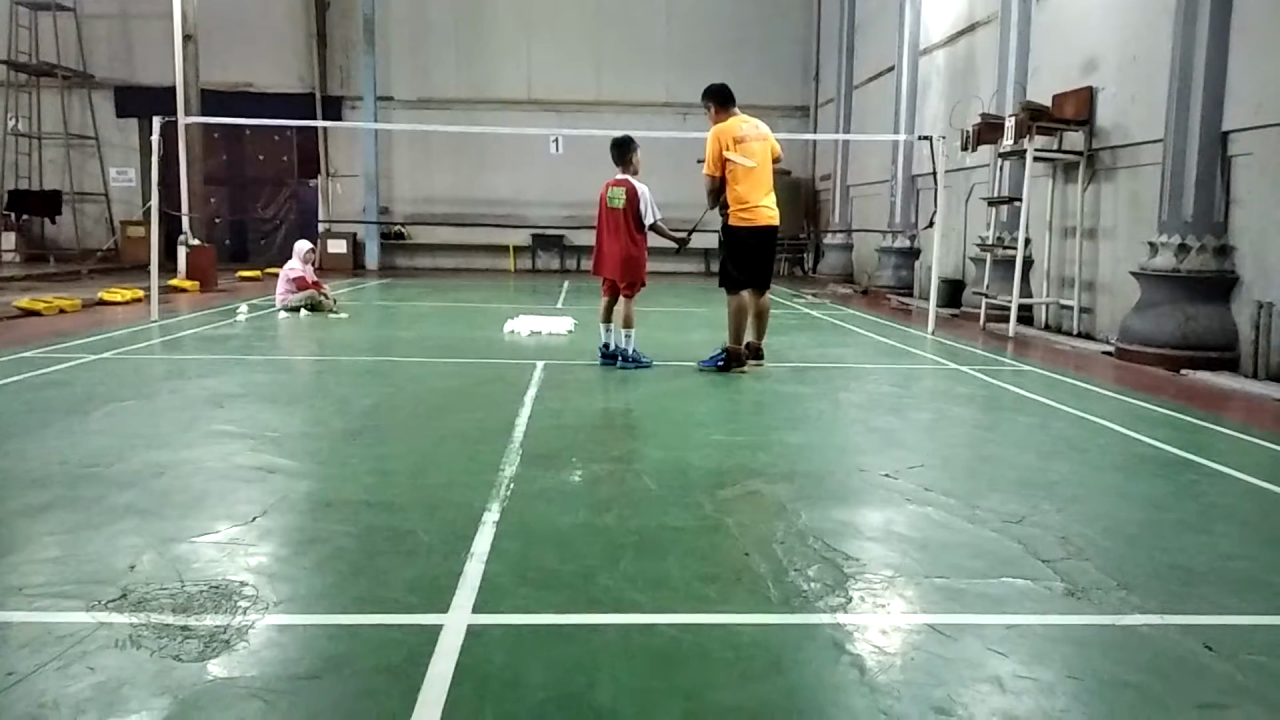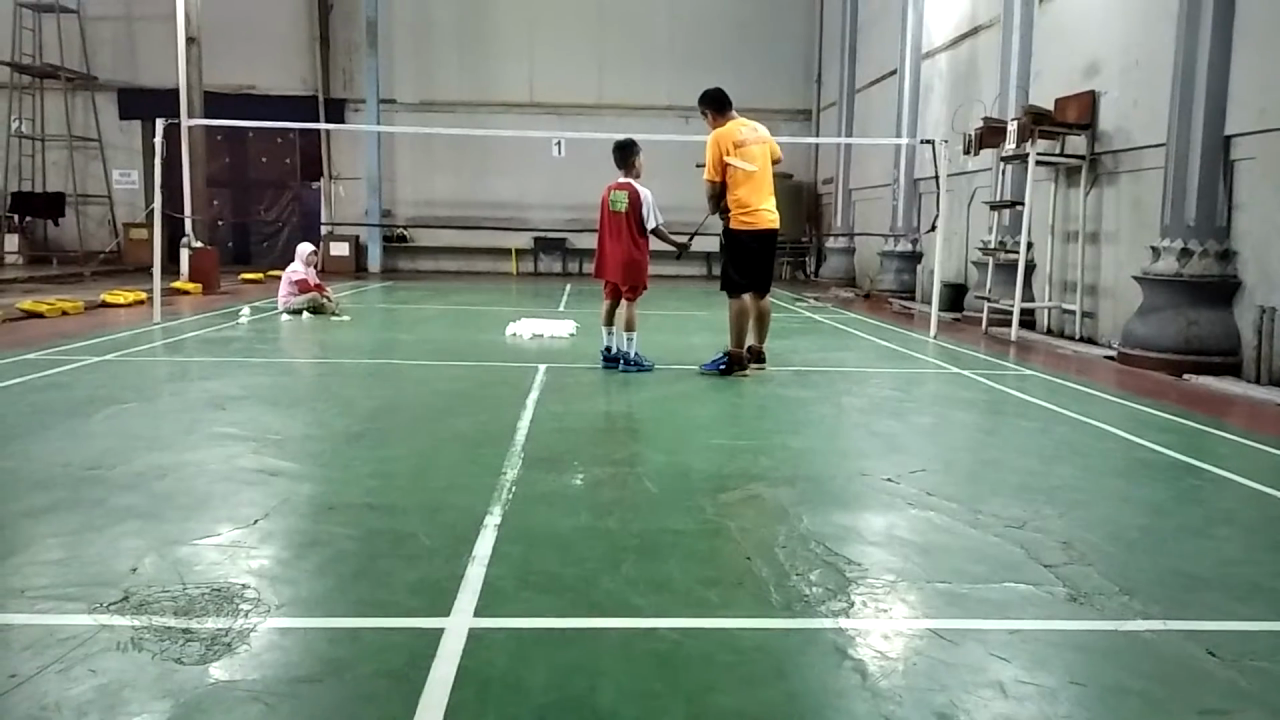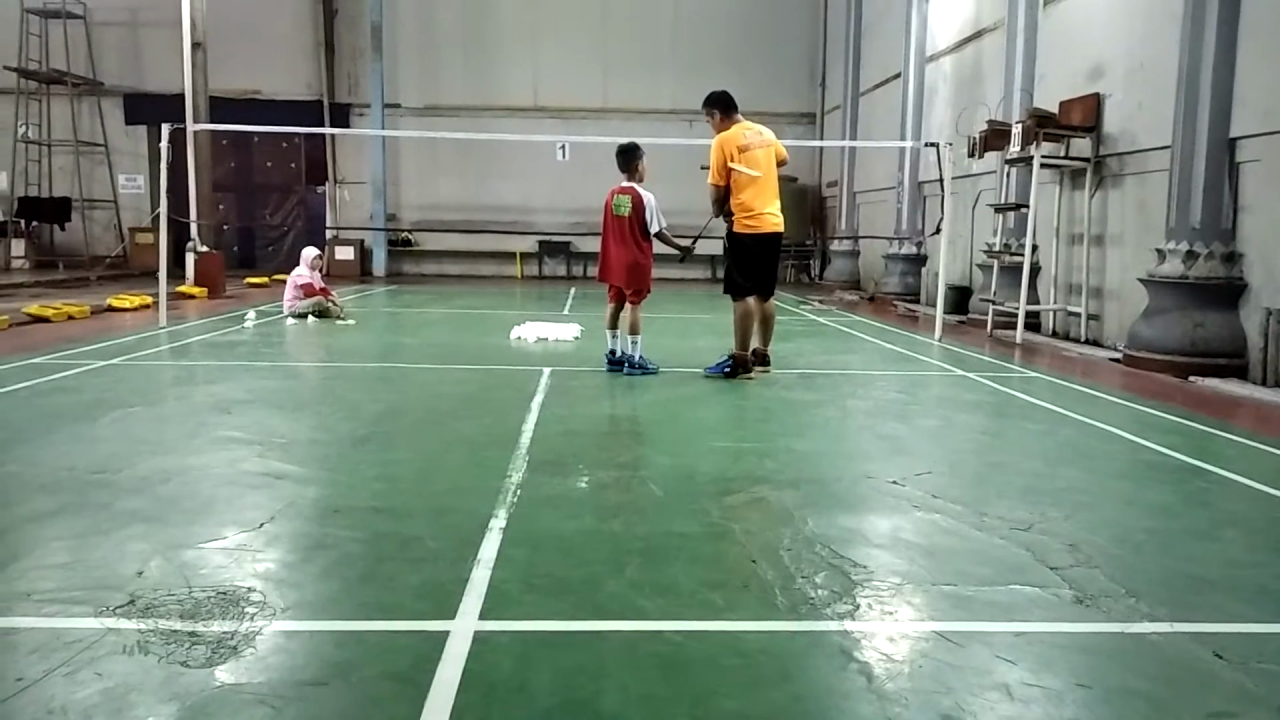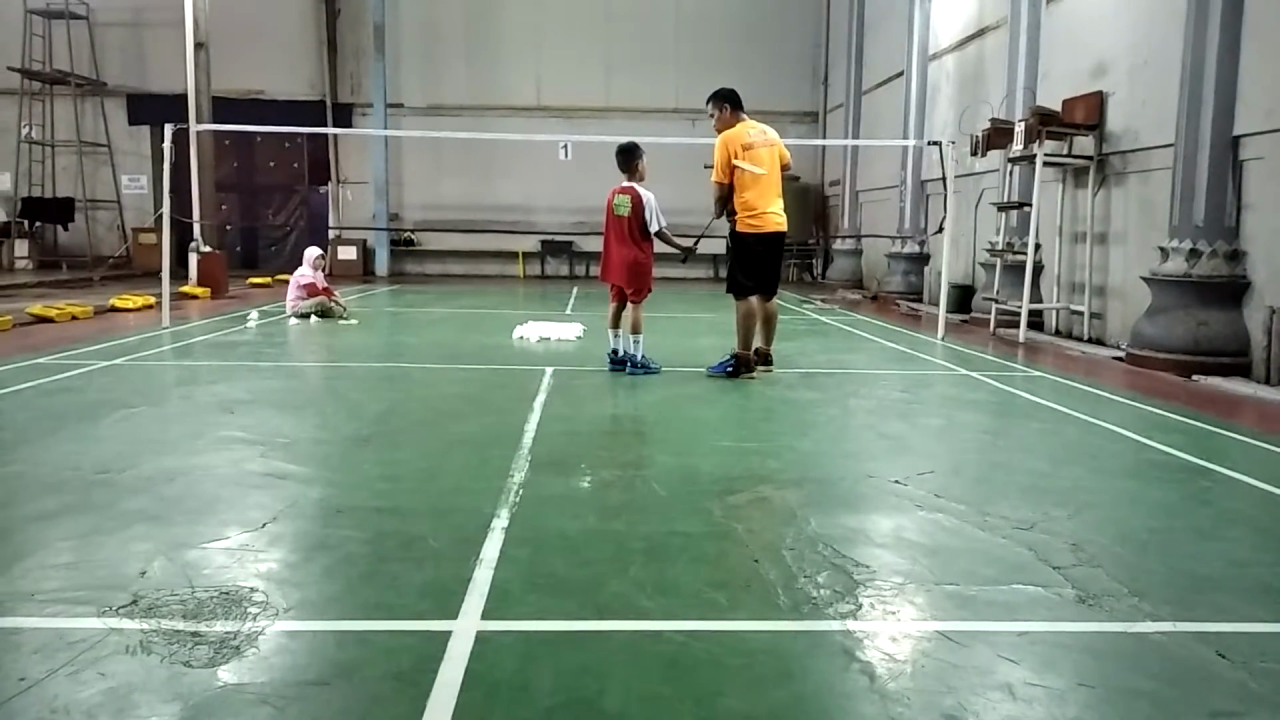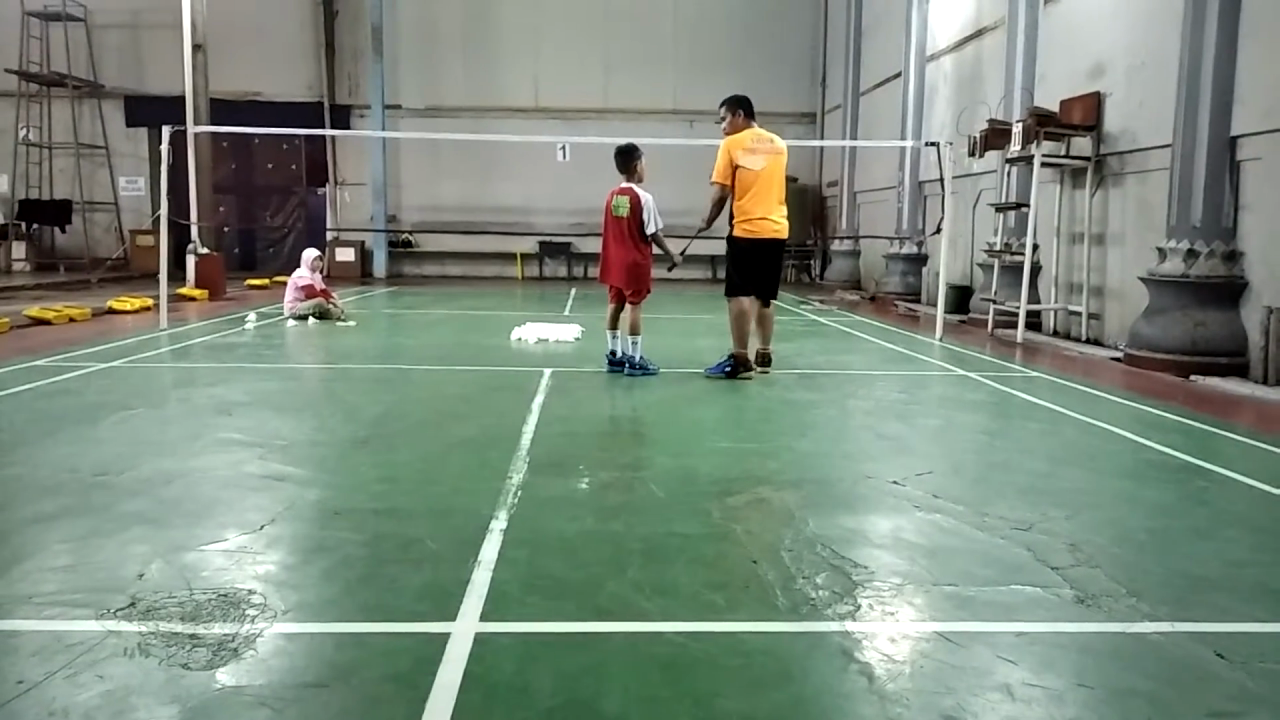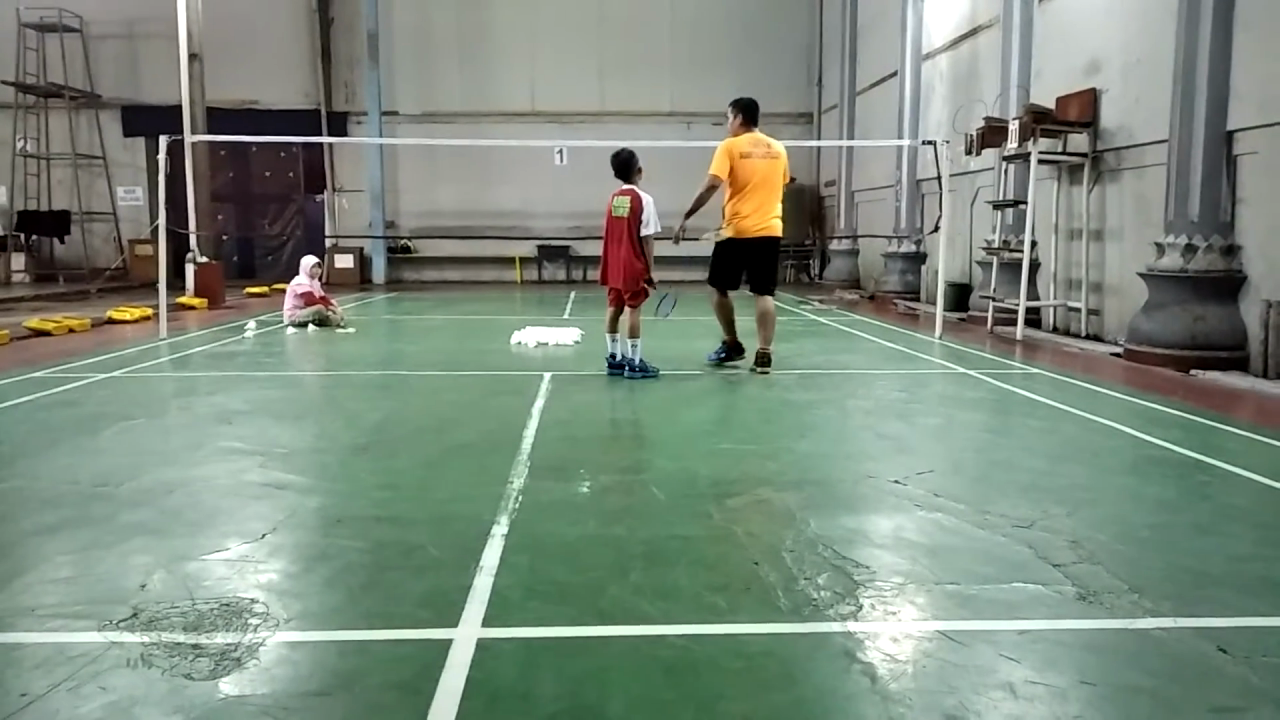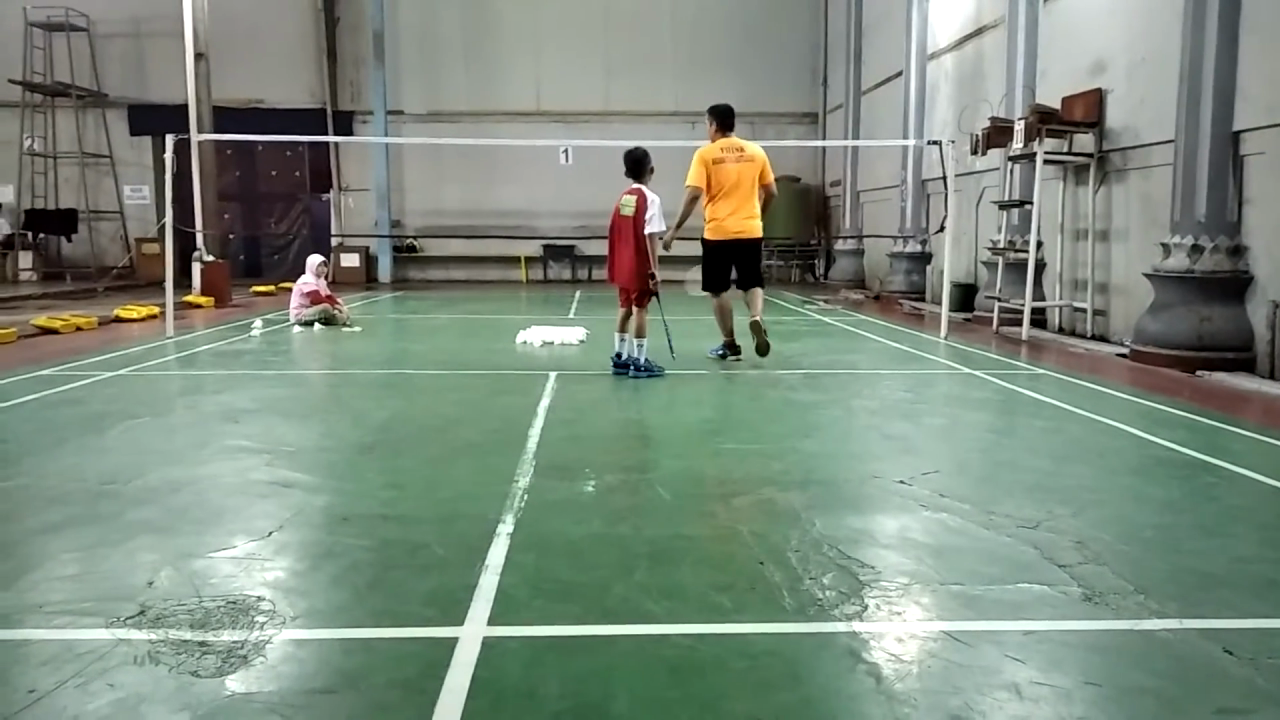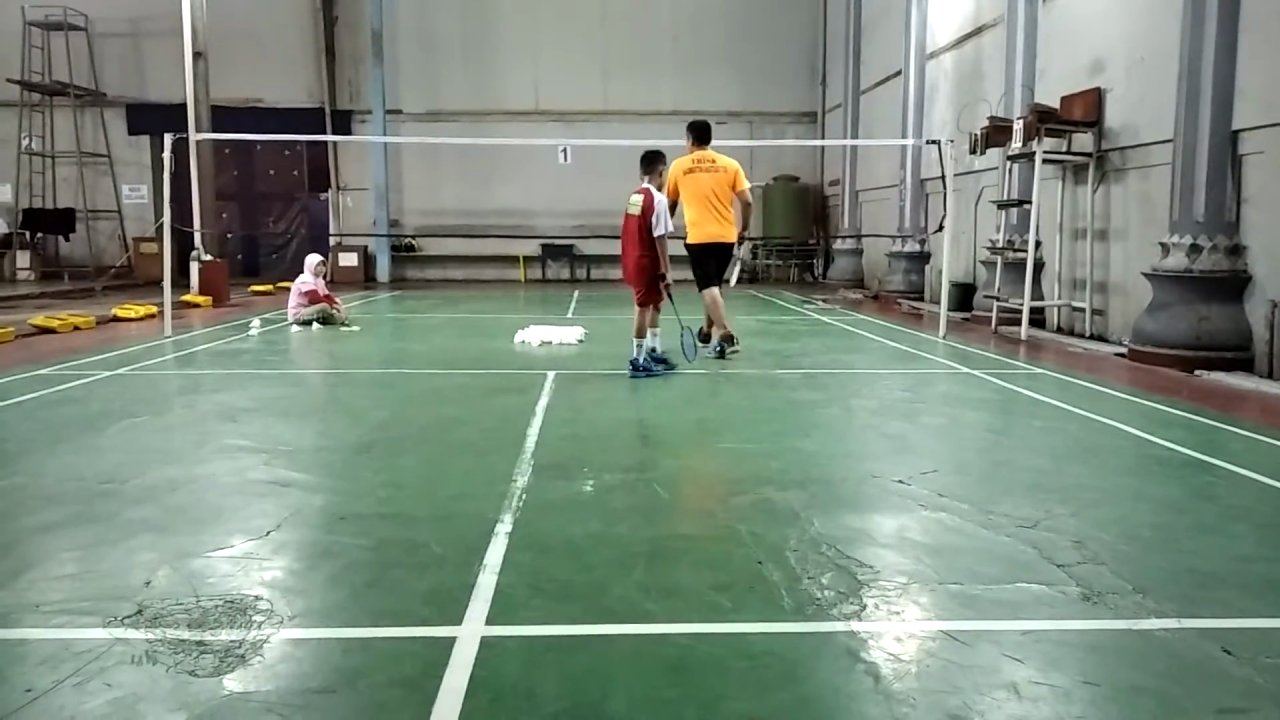
dt=0.4s
person 1, frame 1
left shoulder: (720, 132)
right shoulder: (761, 127)
left elbow: (713, 182)
right elbow: (777, 156)
left wrist: (714, 202)
left hip: (742, 219)
right hip: (769, 217)
left knee: (737, 287)
right knee: (759, 287)
left ankle: (734, 354)
right ankle: (755, 348)
person 1, frame 2
left shoulder: (719, 136)
right shoulder: (760, 129)
left elbow: (713, 187)
right elbow: (776, 157)
left wrist: (715, 207)
left hip: (743, 223)
right hip: (769, 220)
left knee: (738, 291)
right knee: (760, 291)
left ankle: (737, 358)
right ankle: (757, 352)
person 1, frame 3
left shoulder: (724, 140)
right shoulder: (765, 133)
left elbow: (717, 191)
right elbow: (783, 159)
left wrist: (719, 211)
left hip: (746, 226)
right hip: (773, 224)
left knee: (743, 294)
right knee: (764, 294)
left ankle: (741, 360)
right ankle: (762, 355)
person 1, frame 4
left shoulder: (728, 139)
right shoulder: (770, 133)
left elbow: (721, 189)
right elbow: (787, 165)
left wrist: (719, 211)
left hip: (749, 226)
right hip: (776, 223)
left knee: (746, 294)
right knee: (766, 294)
left ankle: (743, 360)
right ankle: (764, 354)
person 1, frame 5
left shoulder: (732, 144)
right shoulder: (778, 144)
left elbow: (721, 192)
left wrist: (708, 222)
left hip: (747, 230)
right hip: (777, 230)
left knee: (739, 294)
right knee: (764, 296)
left ankle: (739, 359)
right ankle: (764, 355)
person 1, frame 6
left shoulder: (730, 146)
right shoulder: (778, 149)
left elbow: (712, 184)
left wrist: (686, 217)
left hip: (736, 231)
right hip: (770, 231)
left knee: (719, 289)
right knee: (764, 293)
left ankle: (732, 345)
right ankle: (764, 355)
person 1, frame 7
left shoulder: (705, 154)
right shoulder: (756, 152)
left elbow: (693, 195)
right elbow: (771, 192)
left wrist: (675, 229)
left hip: (718, 233)
right hip: (750, 232)
left knee: (719, 290)
right knee: (752, 286)
left ankle: (731, 345)
right ankle: (756, 321)
person 1, frame 8
left shoulder: (680, 166)
right shoulder: (730, 164)
left elbow: (671, 204)
right elbow: (746, 201)
right wrist: (743, 229)
left hip: (699, 237)
right hip: (726, 237)
left knee: (709, 289)
right knee: (713, 285)
left ankle: (727, 337)
right ankle: (709, 331)
person 2, frame 1
left shoulder: (607, 188)
right shoulder: (639, 189)
left elbow: (605, 223)
right elbow: (652, 223)
right wrist: (675, 239)
left hip: (609, 254)
right hip: (630, 255)
left knee: (609, 298)
right knee: (627, 299)
left ankle: (608, 348)
right ankle: (627, 353)
person 2, frame 2
left shoulder: (608, 191)
right shoulder: (641, 193)
left elbow: (606, 225)
right elbow: (654, 228)
right wrist: (676, 244)
left hip: (611, 257)
right hip: (632, 258)
left knee: (610, 301)
right knee: (629, 303)
left ankle: (609, 351)
right ankle: (629, 356)
person 2, frame 3
left shoulder: (612, 195)
right shoulder: (645, 197)
left elbow: (609, 230)
right elbow: (657, 232)
right wrist: (680, 247)
left hip: (615, 261)
right hip: (636, 262)
left knee: (614, 304)
right knee: (634, 306)
left ankle: (614, 354)
right ankle: (634, 359)
person 2, frame 4
left shoulder: (613, 195)
right shoulder: (645, 196)
left elbow: (613, 229)
right elbow: (658, 231)
right wrist: (681, 248)
left hip: (617, 260)
right hip: (637, 261)
left knee: (617, 304)
right knee: (635, 305)
left ankle: (617, 354)
right ankle: (636, 359)
person 2, frame 5
left shoulder: (612, 196)
right shoulder: (643, 197)
left elbow: (610, 231)
right elbow: (653, 234)
right wrist: (671, 255)
left hip: (615, 262)
right hip: (635, 262)
left knee: (615, 305)
right knee: (634, 307)
left ankle: (615, 355)
right ankle: (634, 360)
person 2, frame 6
left shoulder: (613, 198)
right shoulder: (643, 200)
left elbow: (611, 233)
right elbow: (646, 238)
right wrist: (650, 270)
left hip: (614, 265)
right hip: (633, 266)
left knee: (614, 309)
right knee: (633, 310)
left ankle: (615, 359)
right ankle: (634, 363)
person 2, frame 7
left shoulder: (623, 197)
right shoulder: (650, 199)
left elbow: (612, 230)
right elbow: (651, 236)
right wrist: (654, 270)
left hip: (622, 265)
right hip: (639, 266)
left knee: (625, 310)
right knee: (640, 310)
left ankle: (621, 358)
right ankle: (639, 362)
person 2, frame 8
left shoulder: (634, 196)
right shoulder: (658, 199)
right elbow: (660, 238)
right wrist: (665, 271)
left hip: (633, 262)
right hip: (648, 263)
left knee: (653, 304)
right knee: (644, 308)
left ankle: (653, 351)
right ankle: (638, 363)
